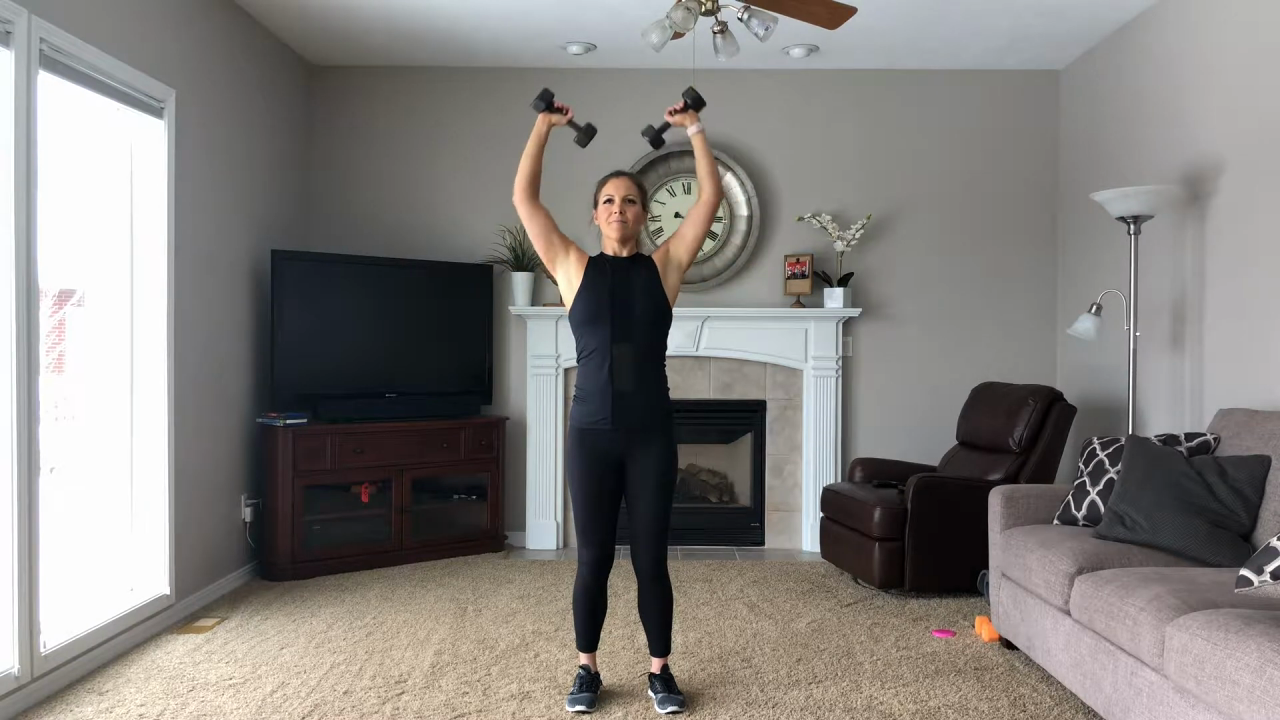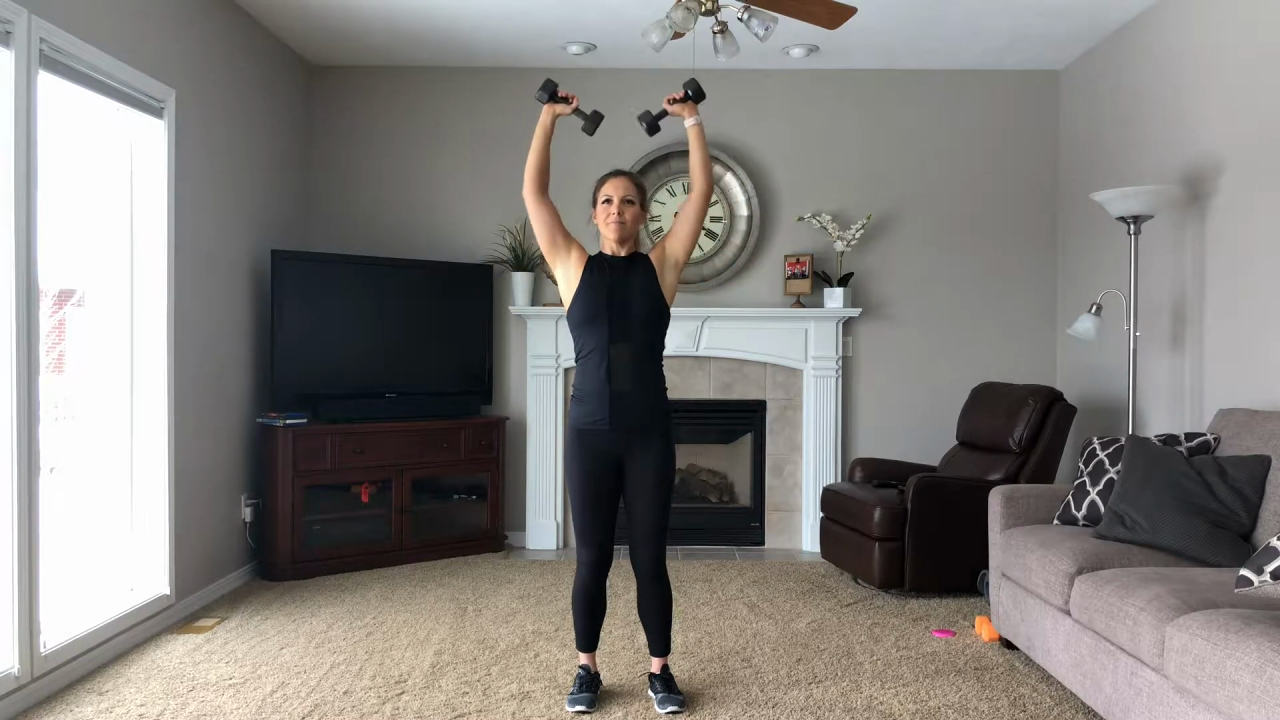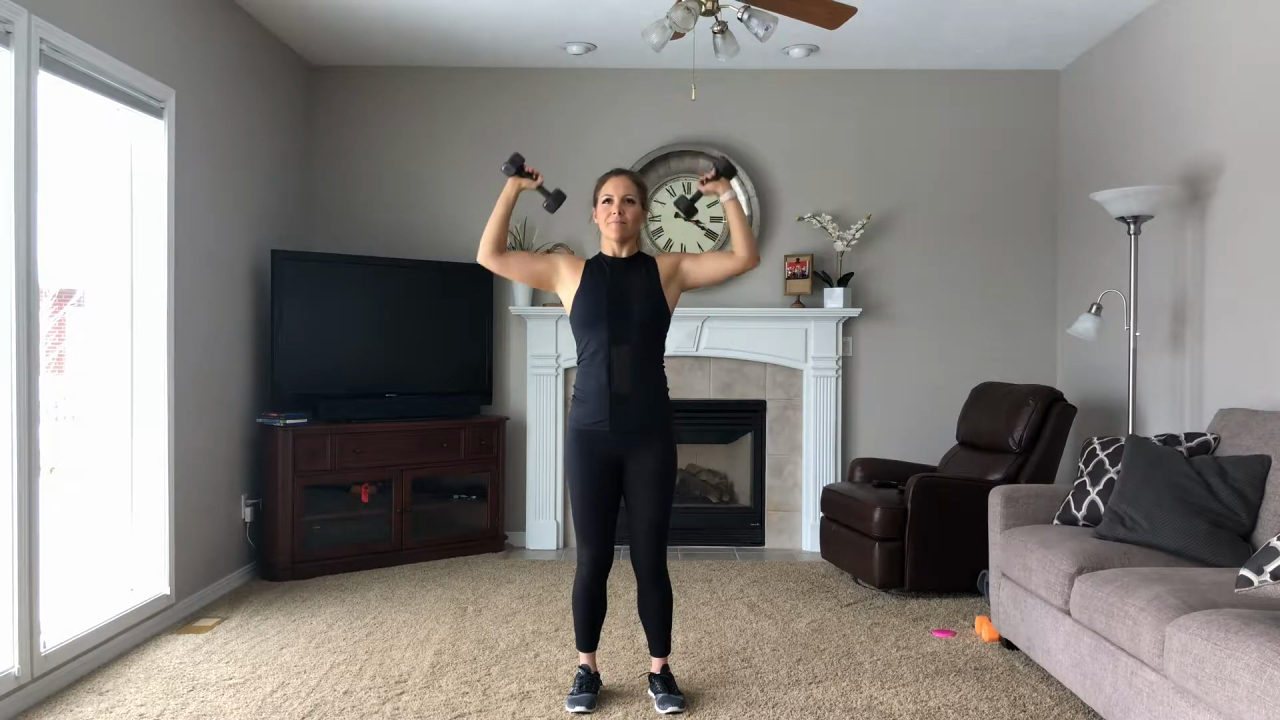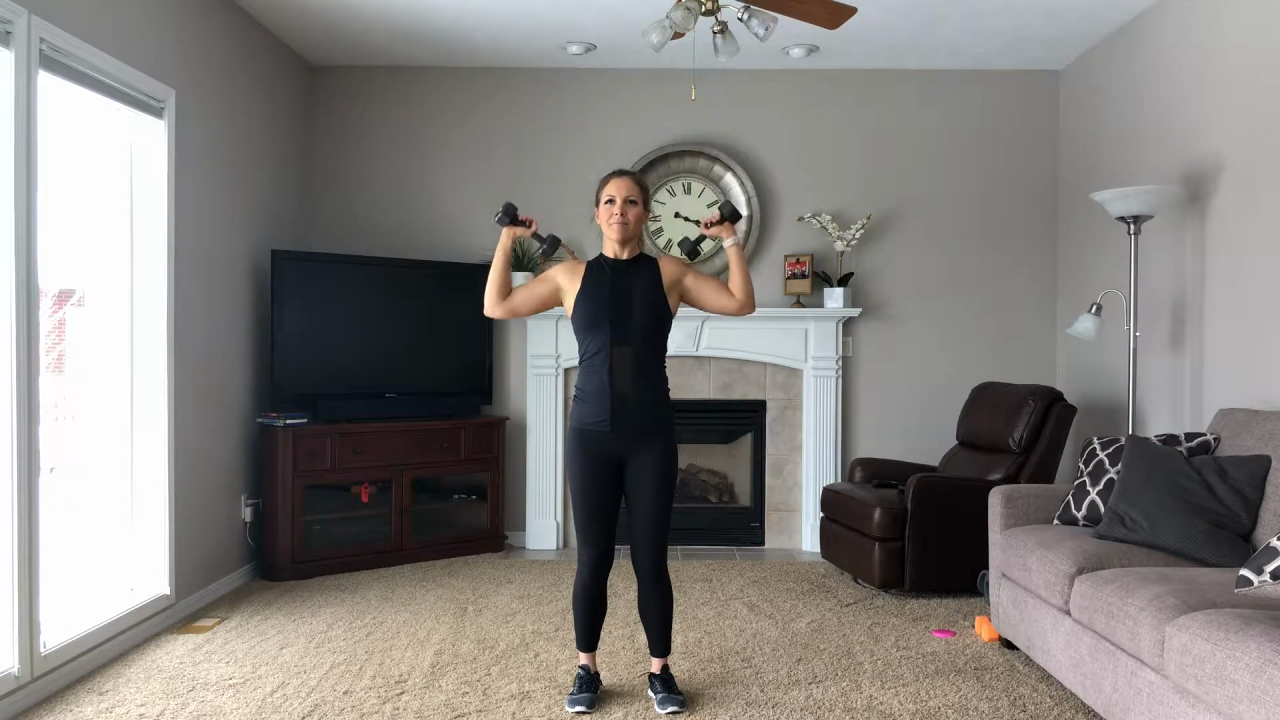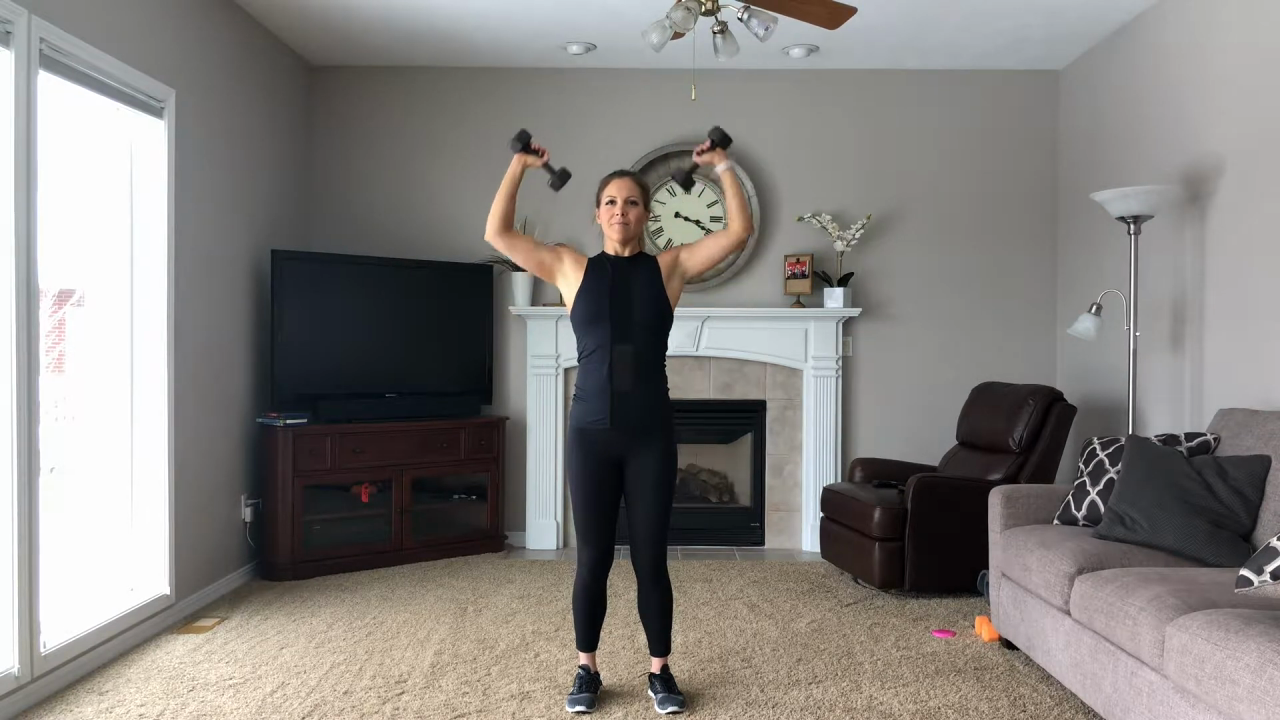
dt=0.5s
person 1, frame 1
left shoulder: (664, 265)
right shoulder: (572, 267)
left elbow: (711, 195)
right elbow: (523, 196)
left wrist: (693, 129)
right wrist: (543, 126)
left hip: (651, 435)
right hip: (591, 433)
left knee: (650, 559)
right knee: (593, 559)
left ankle: (660, 670)
right ankle: (587, 669)
person 1, frame 2
left shoulder: (661, 265)
right shoulder: (572, 266)
left elbow: (703, 191)
right elbow: (532, 190)
left wrist: (691, 121)
right wrist: (549, 117)
left hip: (648, 436)
right hip: (589, 434)
left knee: (649, 560)
right knee: (592, 559)
right ankle: (587, 669)
person 1, frame 3
left shoulder: (666, 270)
right shoulder: (570, 271)
left elbow: (744, 256)
right elbow: (489, 254)
left wrist: (725, 193)
right wrist: (513, 188)
left hip: (650, 435)
right hip: (590, 434)
left knee: (650, 559)
right knee: (592, 559)
left ankle: (660, 670)
right ankle: (587, 669)
person 1, frame 4
left shoulder: (669, 272)
right shoulder: (571, 274)
left elbow: (741, 302)
right elbow: (496, 306)
left wrist: (730, 239)
right wrist: (507, 240)
left hip: (651, 434)
right hip: (591, 433)
left knee: (651, 560)
right knee: (592, 559)
left ankle: (660, 670)
right ankle: (586, 670)
person 1, frame 5
left shoulder: (668, 266)
right shoulder: (572, 267)
left elbow: (740, 231)
right elbow: (495, 234)
left wrist: (723, 167)
right wrist: (518, 168)
left hip: (650, 435)
right hip: (591, 433)
left knee: (651, 559)
right knee: (592, 558)
left ankle: (660, 671)
right ankle: (587, 670)
